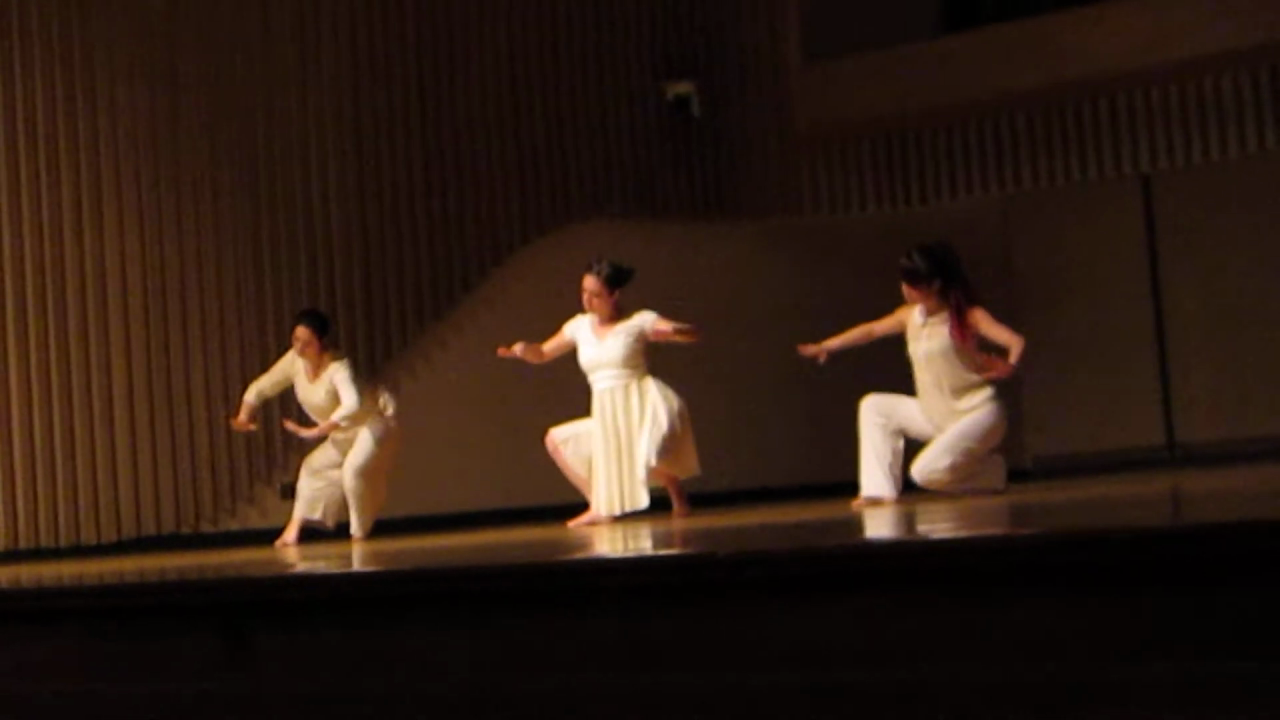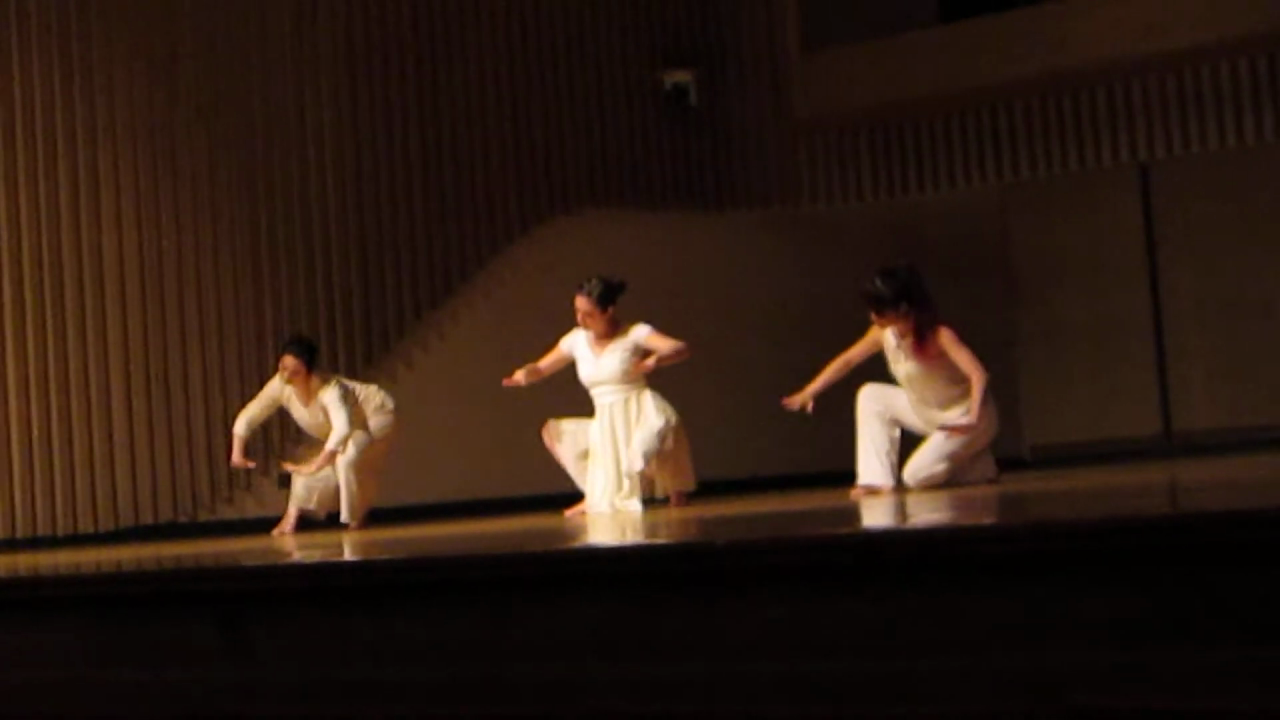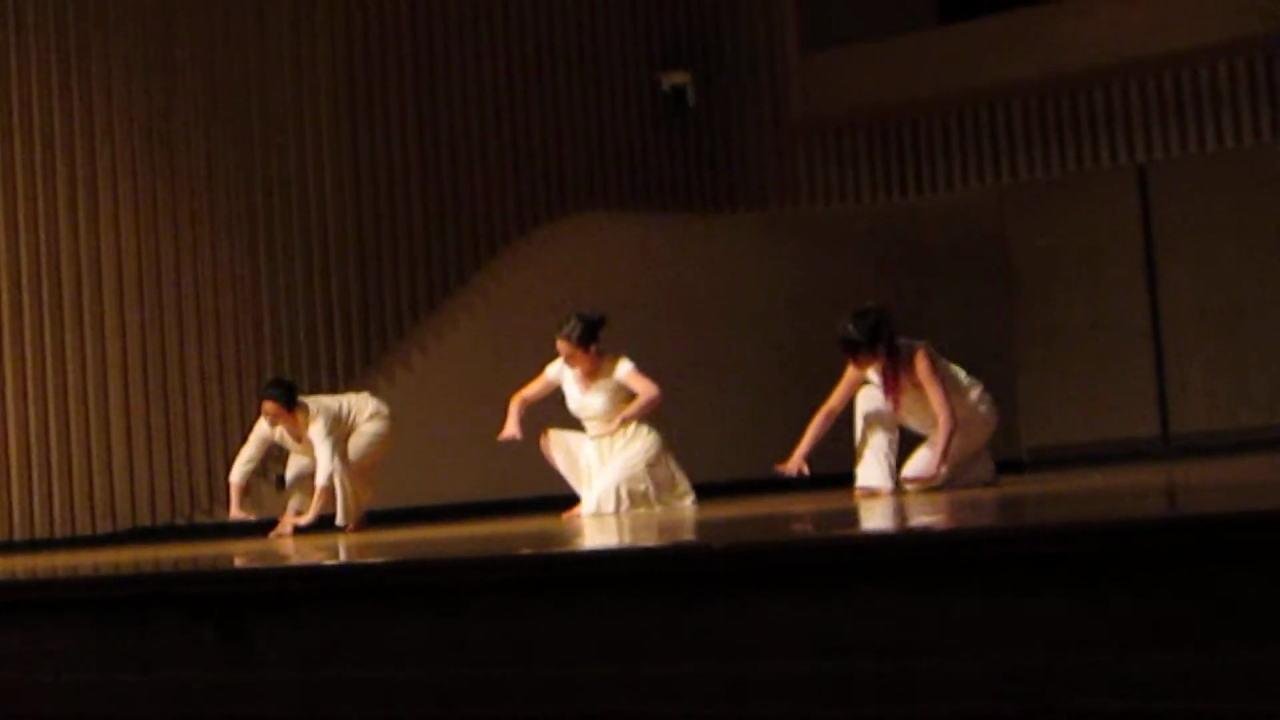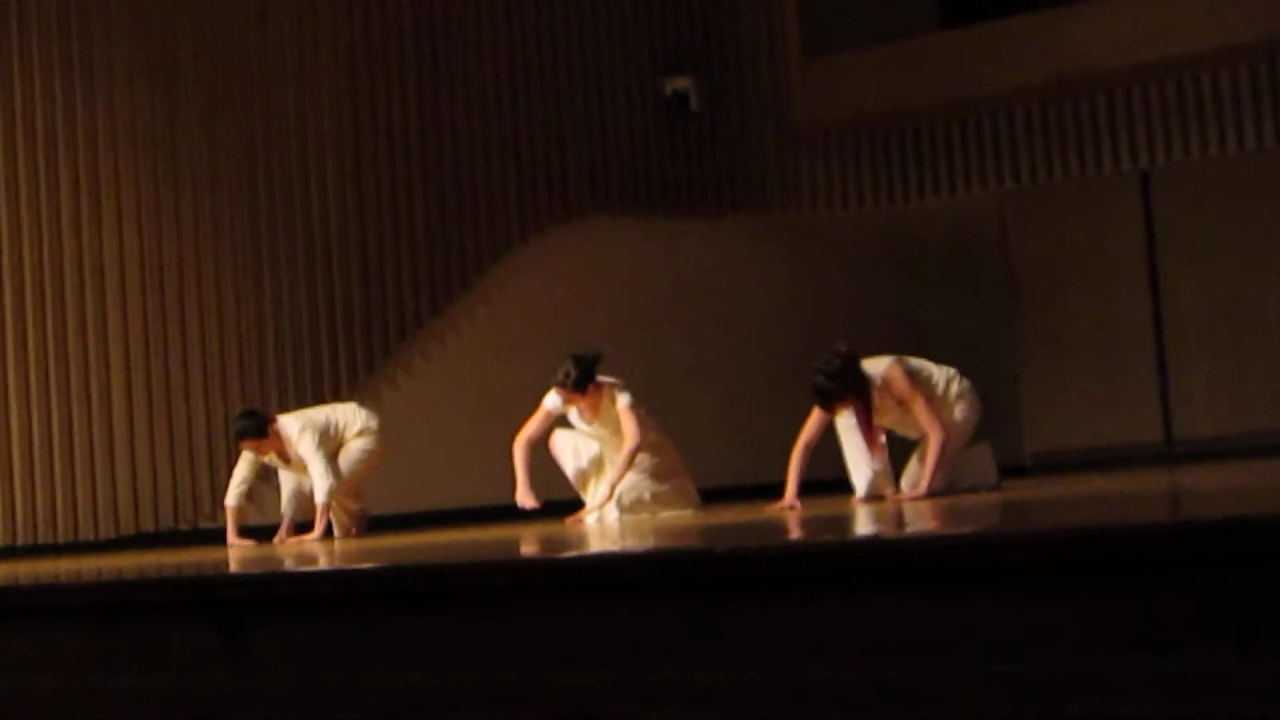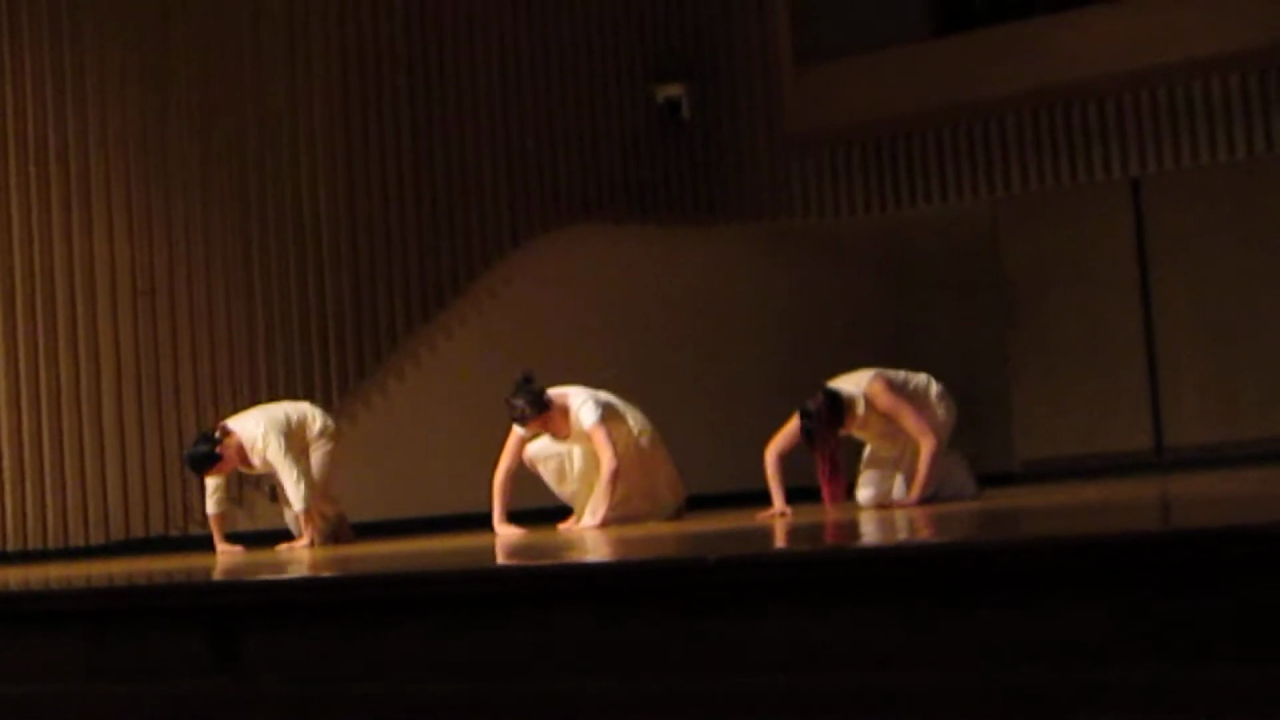
dt=1s
person 1, frame 1
left shoulder: (968, 316)
right shoulder: (909, 315)
left elbow: (1016, 341)
right elbow: (871, 330)
left wrist: (1009, 366)
right wrist: (825, 346)
left hip: (978, 412)
right hip: (934, 416)
left knee: (926, 472)
right knee: (874, 406)
left ankle: (990, 471)
right ankle: (880, 489)
person 1, frame 2
left shoulder: (938, 335)
right shoulder: (882, 333)
left elbow: (978, 374)
right elbow: (847, 360)
left wrist: (973, 420)
right wrist: (808, 392)
left hip: (965, 414)
right hip: (926, 413)
left knee: (916, 476)
right knee: (871, 395)
left ankle: (978, 465)
right ankle: (877, 479)
person 1, frame 3
left shoulder: (917, 359)
right shoulder: (862, 366)
left elbow: (947, 418)
right elbow: (830, 410)
left wrist: (935, 468)
right wrist: (798, 455)
left hip: (973, 414)
right hip: (928, 416)
left knee: (914, 480)
right knee: (868, 397)
left ankle: (978, 466)
right ankle: (877, 481)
person 1, frame 4
left shoulder: (892, 377)
right shoulder: (838, 391)
left elbow: (938, 434)
right elbow: (804, 443)
left wrist: (923, 488)
right wrist: (790, 495)
left hip: (956, 401)
right hip: (912, 414)
left knee: (911, 486)
right knee: (848, 417)
left ankle: (979, 468)
right ankle: (877, 488)
person 1, frame 5
left shoulder: (877, 394)
right shoulder: (818, 410)
left elbow: (930, 440)
right elbow: (772, 452)
left wrist: (914, 495)
right wrist: (779, 503)
left hip: (931, 408)
right hip: (892, 429)
left knee: (902, 495)
right knee: (868, 498)
left ankle: (952, 472)
person 2, frame 1
left shoulder: (638, 321)
right shoulder: (579, 326)
left elbow: (691, 334)
right elbow: (542, 354)
left wrist: (671, 331)
right wrist: (522, 349)
left hip: (644, 405)
right hip: (607, 417)
left knee: (648, 459)
right knee: (555, 440)
left ankle: (678, 498)
right ankle: (599, 506)
person 2, frame 2
left shoulder: (635, 334)
right shoulder: (576, 340)
left elbow: (681, 348)
right elbow: (540, 369)
left wrist: (655, 359)
right wrist: (523, 373)
left hip: (643, 415)
right hip: (607, 425)
left knee: (641, 457)
right knee: (552, 431)
left ankle: (675, 489)
right ankle: (595, 494)
person 2, frame 3
left shoulder: (617, 366)
right shoulder: (561, 369)
left elbow: (653, 393)
right elbow: (522, 397)
left wrist: (620, 420)
right wrist: (513, 422)
left hip: (634, 443)
right hip: (598, 449)
left knee: (604, 500)
right knee: (549, 439)
right ankle: (590, 495)
person 2, frame 4
left shoulder: (616, 394)
right shoulder: (558, 398)
left elbow: (634, 441)
right elbow: (522, 440)
left wrist: (610, 487)
right wrist: (523, 486)
left hip: (644, 455)
right hip: (607, 452)
left knee: (610, 508)
right knee: (558, 439)
right ankle: (593, 502)
person 2, frame 5
left shoulder: (583, 407)
right shoulder: (528, 418)
left elbow: (611, 462)
right elbow: (504, 469)
left wrist: (597, 517)
right wrist: (499, 522)
left hip: (629, 438)
right hip: (584, 442)
right knee: (531, 454)
right ankle: (584, 509)
person 3, frame 1
left shoulder: (338, 367)
right shoulder: (294, 360)
left elbow: (351, 406)
right elbow: (262, 386)
left wrist: (314, 432)
right wrist: (244, 415)
left hip: (374, 419)
right hip: (345, 433)
left knee: (354, 468)
right knee: (314, 467)
left ankle: (361, 534)
right ankle: (295, 526)
person 3, frame 2
left shoulder: (328, 388)
right shoulder: (279, 386)
left elbow: (342, 429)
right elbow: (248, 416)
left wrist: (314, 467)
right wrist: (237, 453)
left hip: (375, 413)
right hip: (347, 422)
left knee: (347, 458)
right knee: (306, 461)
left ankle: (357, 520)
right ankle: (292, 516)
person 3, frame 3
left shoulder: (315, 419)
right shoulder: (266, 425)
left elbow: (326, 467)
right elbow: (243, 462)
left wrist: (310, 515)
right wrist: (235, 507)
left hip: (371, 419)
right hip: (341, 429)
left knee: (341, 464)
left ankle: (354, 521)
right ankle: (290, 519)
person 3, frame 4
left shoulder: (299, 433)
right shoulder: (255, 444)
left elbow: (323, 478)
right elbow: (237, 485)
left wrist: (317, 532)
right wrist: (232, 535)
left hip: (361, 431)
right hip: (332, 439)
left knee: (334, 485)
left ankle: (356, 525)
right ankle: (287, 527)
person 3, frame 5
left shoulder: (263, 438)
right shoulder: (217, 443)
left elbow: (295, 481)
right elbow: (213, 495)
left wrist: (306, 538)
right wrist: (220, 543)
left hip: (314, 430)
right hip: (291, 438)
left knee: (310, 494)
right knee: (291, 506)
left ankle: (341, 535)
